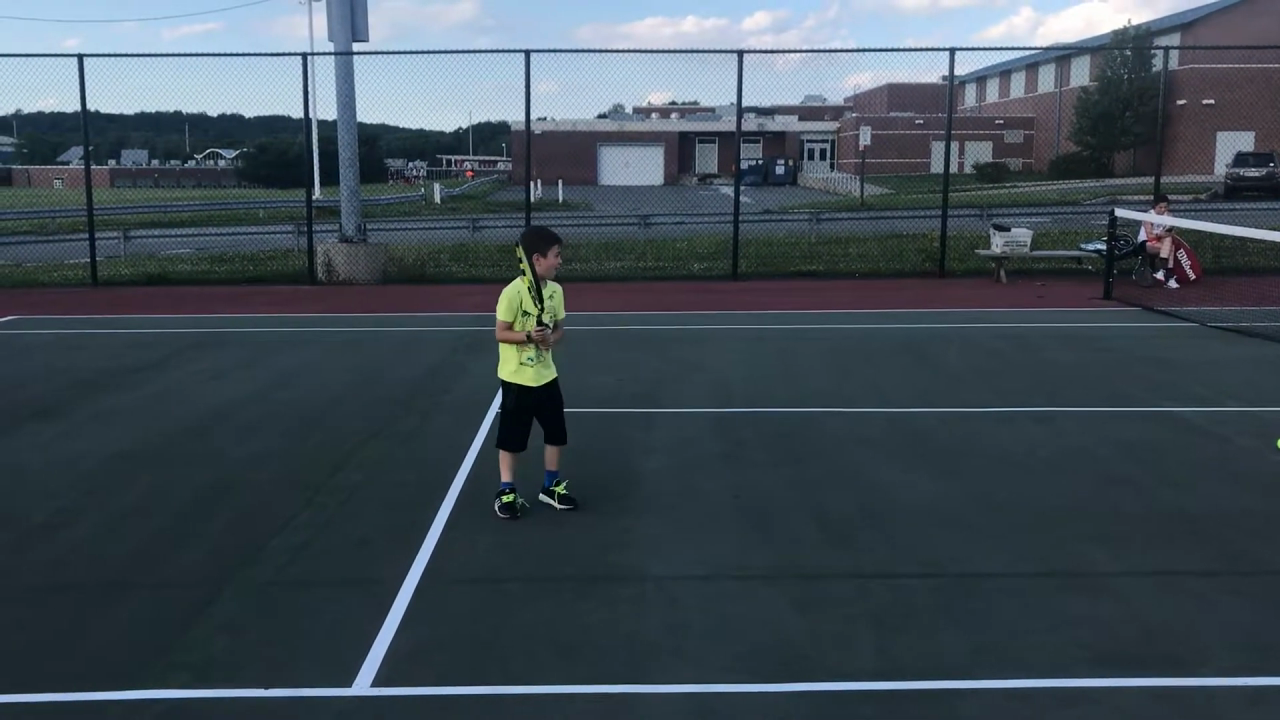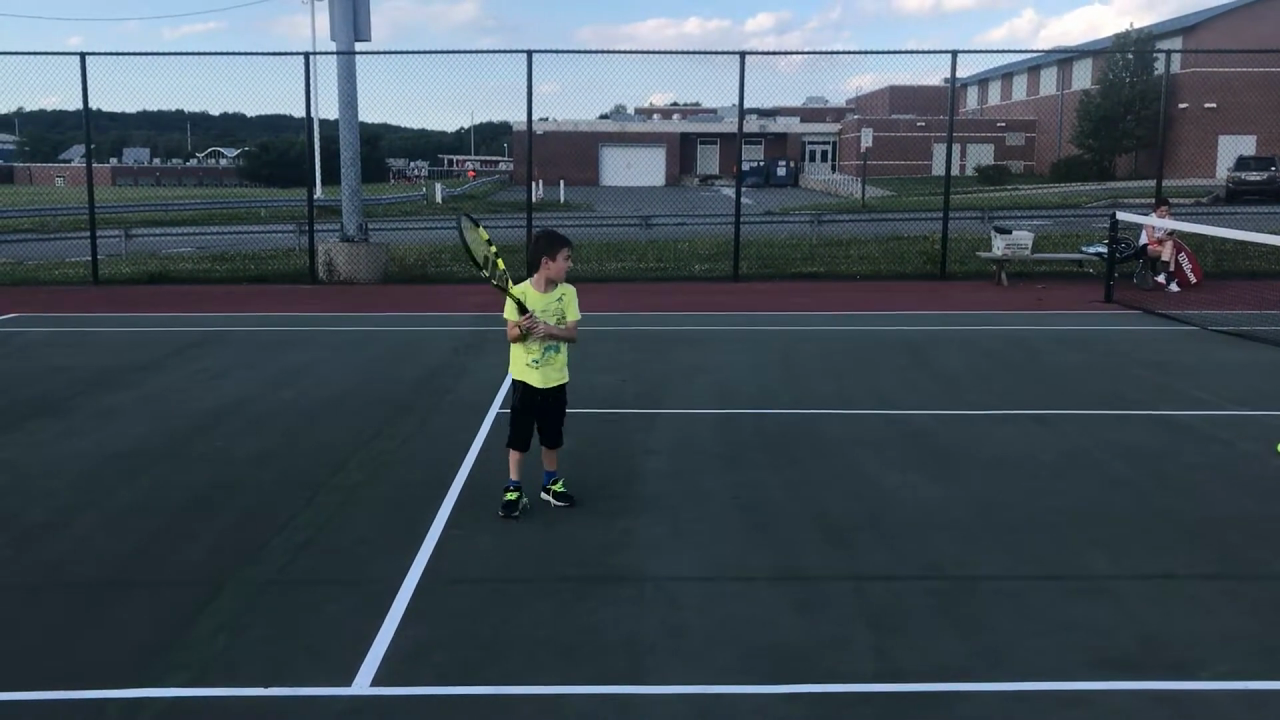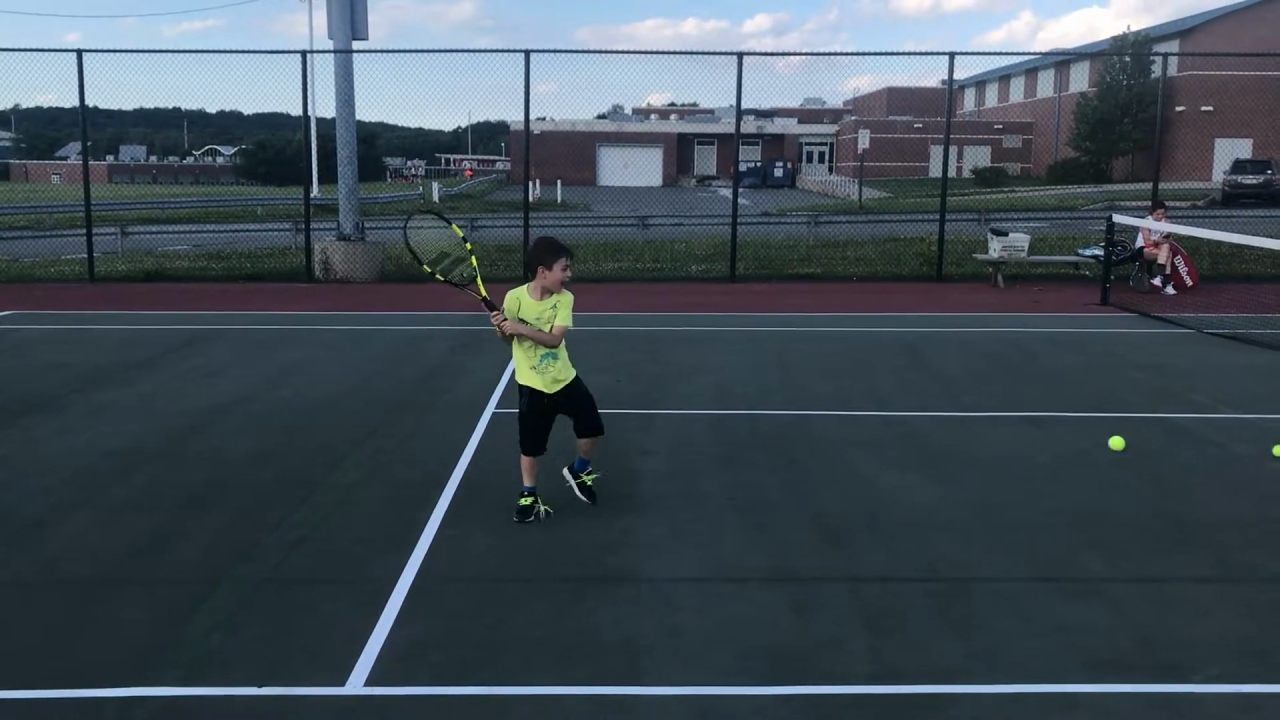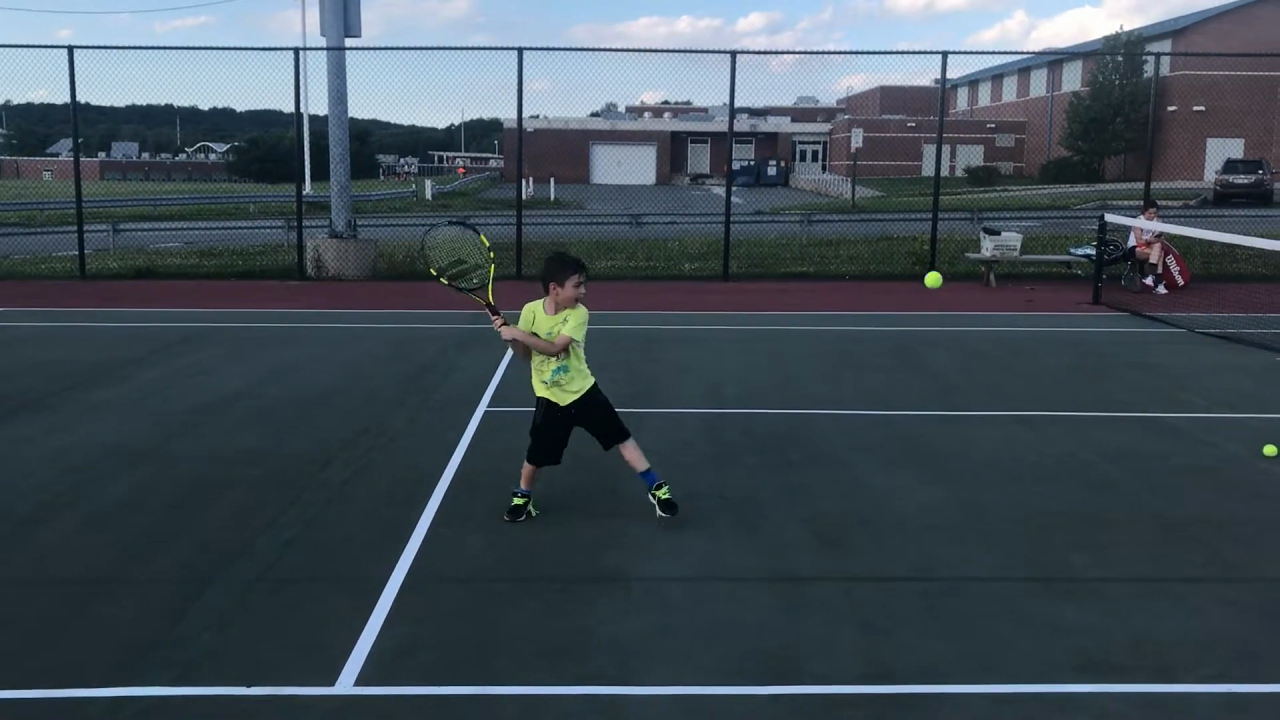
dt=0.3s
person 1, frame 1
left shoulder: (556, 290)
right shoulder: (512, 293)
left elbow: (559, 329)
right elbow: (500, 334)
left wrist: (551, 337)
right wrist: (529, 336)
left hip: (546, 376)
right hip: (517, 379)
left knee: (556, 433)
right knee: (511, 437)
left ankle: (552, 486)
right ankle: (506, 491)
person 1, frame 2
left shoulder: (568, 293)
right shoulder: (518, 293)
left elbow: (572, 333)
right elbow: (510, 335)
left wrist: (549, 330)
right wrist: (524, 329)
left hip: (555, 379)
right hip: (526, 379)
left knee: (552, 437)
right knee: (519, 437)
left ankle: (551, 483)
right ankle: (513, 489)
person 1, frame 3
left shoulder: (564, 298)
right shoulder: (514, 298)
left elbow: (554, 339)
right elbow: (507, 341)
left wrist: (519, 328)
right wrist: (503, 329)
left hip: (565, 379)
right hip: (532, 384)
left knee: (591, 427)
right knee: (530, 445)
left ankle: (579, 470)
right ankle: (529, 496)
person 1, frame 4
left shoulder: (579, 313)
right shoulder: (530, 311)
left elbow: (555, 347)
right elbow: (526, 354)
left wrist: (519, 335)
right wrist: (511, 338)
left hip: (583, 390)
right hip: (551, 398)
left knee: (621, 436)
right knee: (537, 454)
left ankle: (655, 487)
right ankle: (523, 496)
